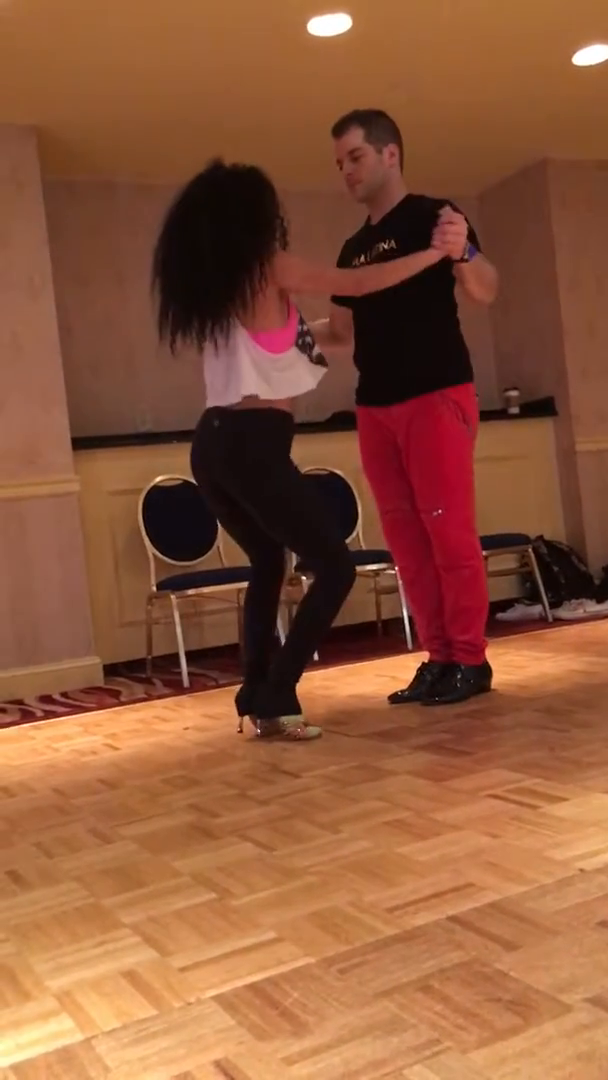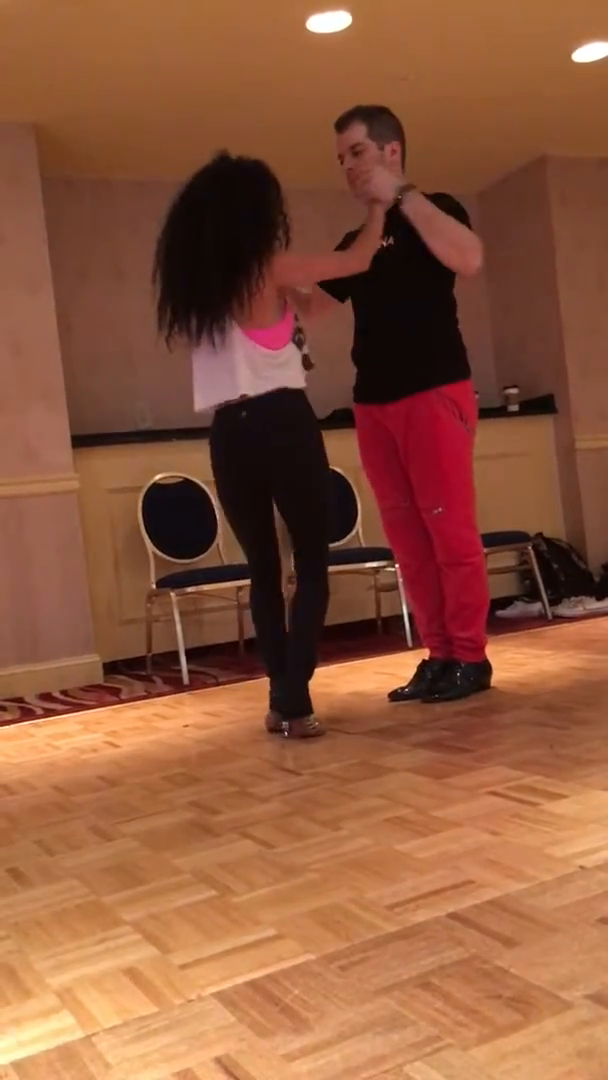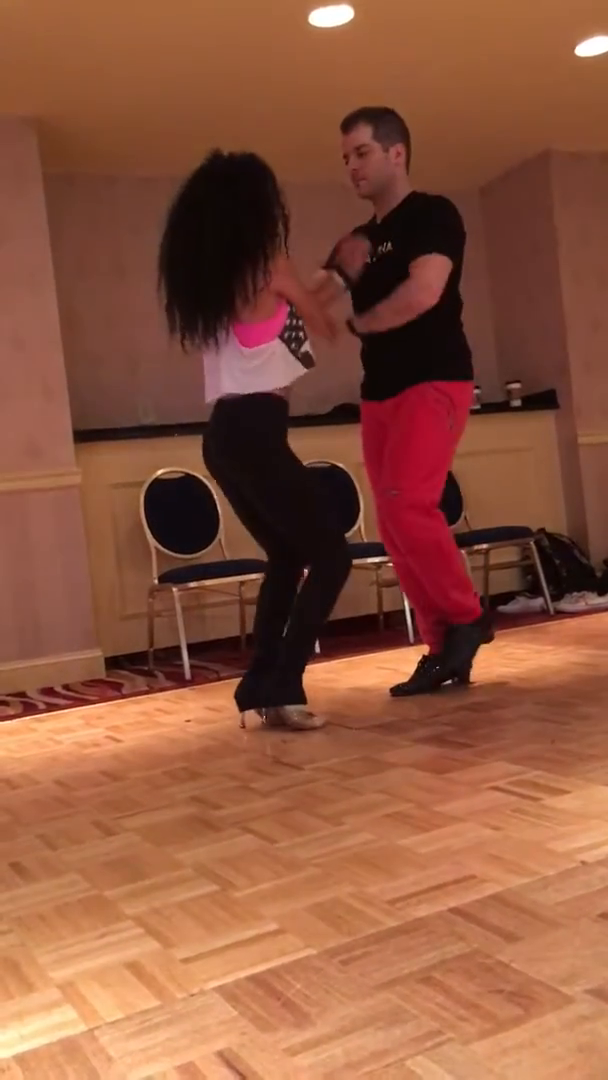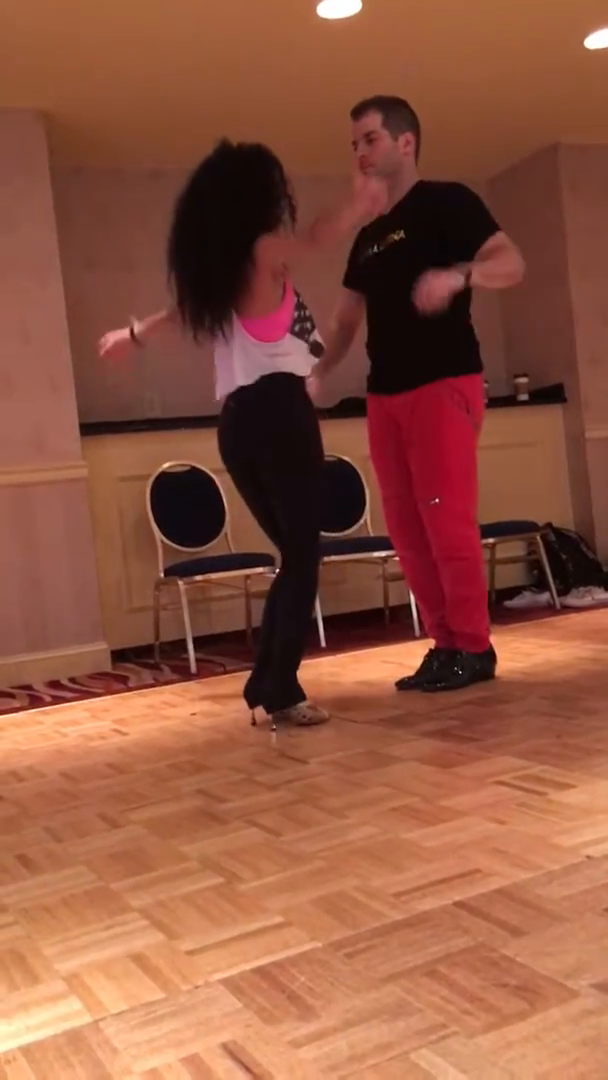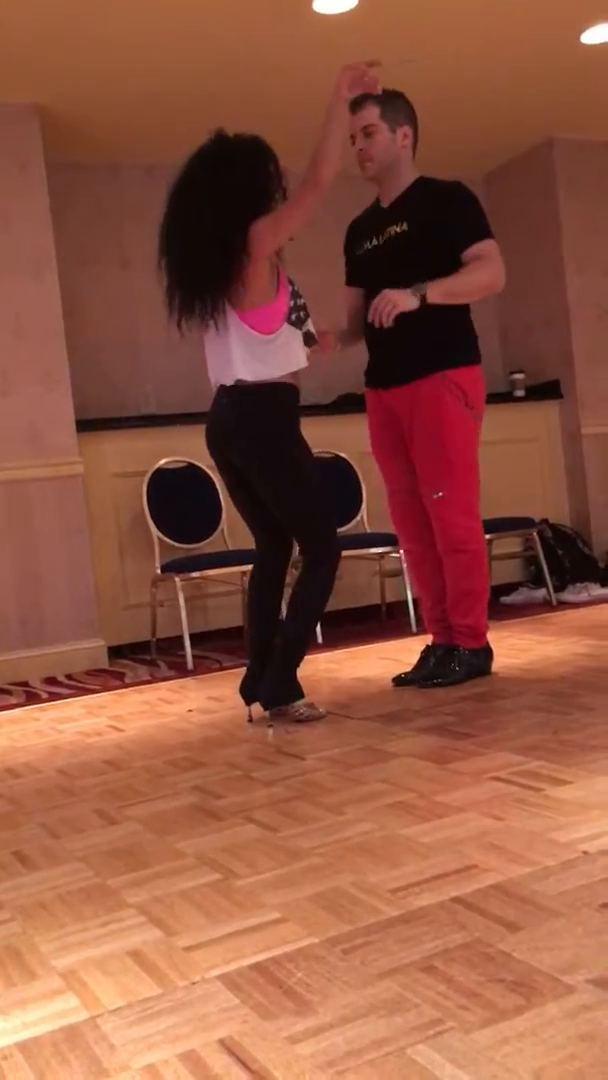
dt=0.5s
person 1, frame 1
left shoulder: (206, 284)
right shoulder: (270, 270)
right elbow: (360, 284)
right wrist: (438, 252)
left hip: (212, 444)
right hip: (255, 443)
left knee: (268, 564)
right knee: (335, 567)
left ankle: (258, 693)
right ankle: (275, 696)
person 1, frame 2
left shoulder: (197, 280)
right shoulder: (271, 267)
right elbow: (358, 260)
right wrist: (377, 209)
left hip: (228, 433)
right hip: (283, 422)
left knee: (263, 569)
right knee: (311, 563)
left ankle: (281, 696)
right ankle: (293, 700)
person 1, frame 3
left shoulder: (205, 277)
right shoulder: (267, 266)
right elbow: (321, 322)
right wrist: (332, 315)
left hip: (224, 433)
right hip: (256, 429)
left knee: (286, 558)
right knee: (330, 556)
left ankle: (260, 687)
right ankle: (280, 687)
person 1, frame 4
left shoulder: (213, 267)
right shoulder: (262, 252)
left elbow: (179, 306)
right elbow: (319, 237)
left wrist: (133, 332)
left hip: (237, 423)
right hip: (279, 410)
left knee: (294, 553)
right knee: (303, 554)
left ankle: (265, 682)
right ankle: (279, 689)
person 1, frame 5
left shoulder: (208, 254)
right shoulder: (255, 241)
right elbow: (316, 184)
right wrist: (341, 97)
left hip: (228, 419)
right hip: (265, 416)
left knee: (273, 548)
right knee: (321, 548)
left ankle: (260, 680)
right ankle: (278, 684)
person 2, frame 1
left shoulder: (431, 216)
right shoulder: (354, 248)
left elbow: (485, 292)
right elbow: (340, 328)
left wrist: (462, 253)
left hip: (437, 396)
right hip: (375, 406)
left knee: (448, 528)
right knee: (404, 536)
left ankle: (470, 660)
right ankle: (439, 657)
person 2, frame 2
left shoulder: (432, 210)
right shoulder: (355, 236)
left elbow: (468, 259)
right elbow: (312, 302)
left wrist: (400, 196)
left hip: (435, 390)
right hip: (375, 401)
left knee: (449, 526)
right knee: (405, 533)
left ankle: (469, 658)
right ankle: (439, 654)
person 2, frame 3
left shoulder: (434, 214)
right shoulder: (356, 240)
left elbow: (425, 291)
left wrist: (357, 321)
right wrist: (340, 271)
left hip: (435, 384)
right hip: (379, 396)
left knee: (405, 504)
right knee: (395, 527)
left ankle: (466, 616)
right ankle: (441, 647)
person 2, frame 4
left shoulder: (447, 201)
right shoulder: (365, 237)
left elbow: (511, 264)
right elbow: (348, 316)
left wrist: (458, 276)
right wrist: (317, 370)
left hip: (444, 384)
right hip: (383, 393)
left knee: (446, 517)
right knee: (405, 524)
left ankle: (474, 647)
right ankle: (445, 645)
person 2, frame 5
left shoulder: (446, 199)
right shoulder: (360, 229)
left elbow: (492, 273)
left wrist: (417, 294)
right wrist: (333, 338)
left hip: (443, 377)
right hip: (383, 387)
left knee: (451, 510)
right knee: (410, 519)
left ankle: (470, 642)
right ankle: (442, 640)
